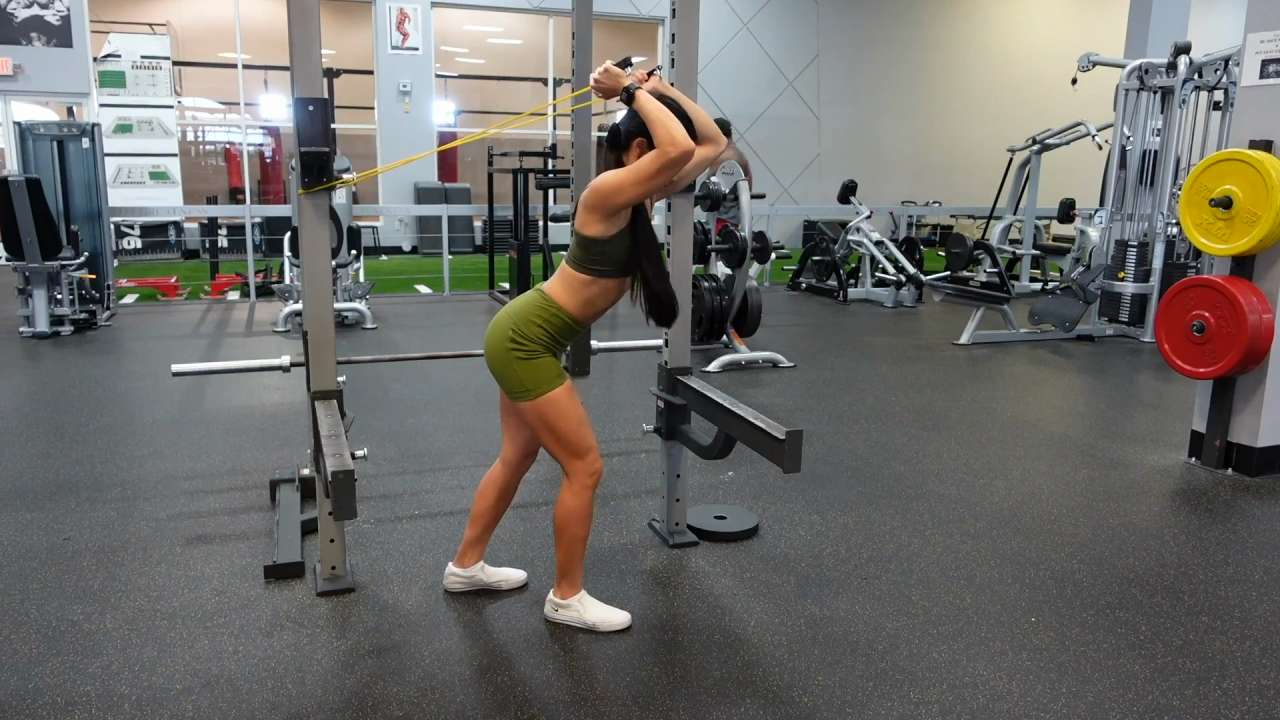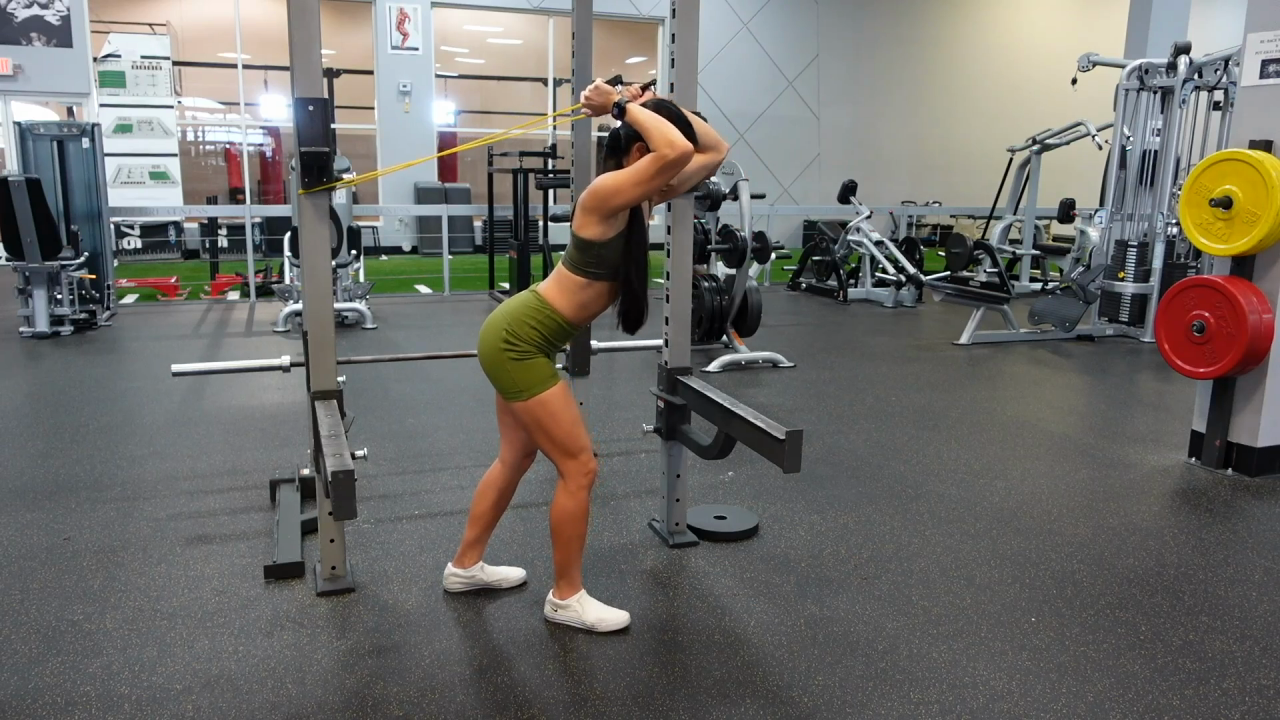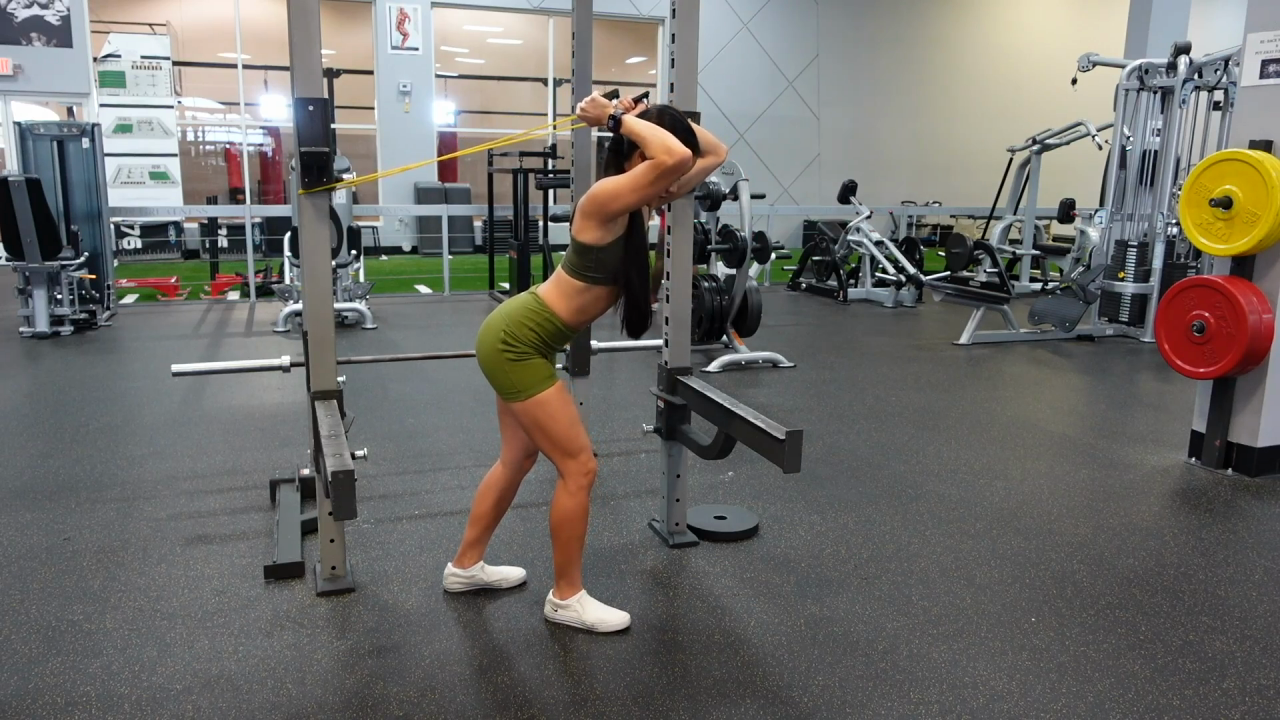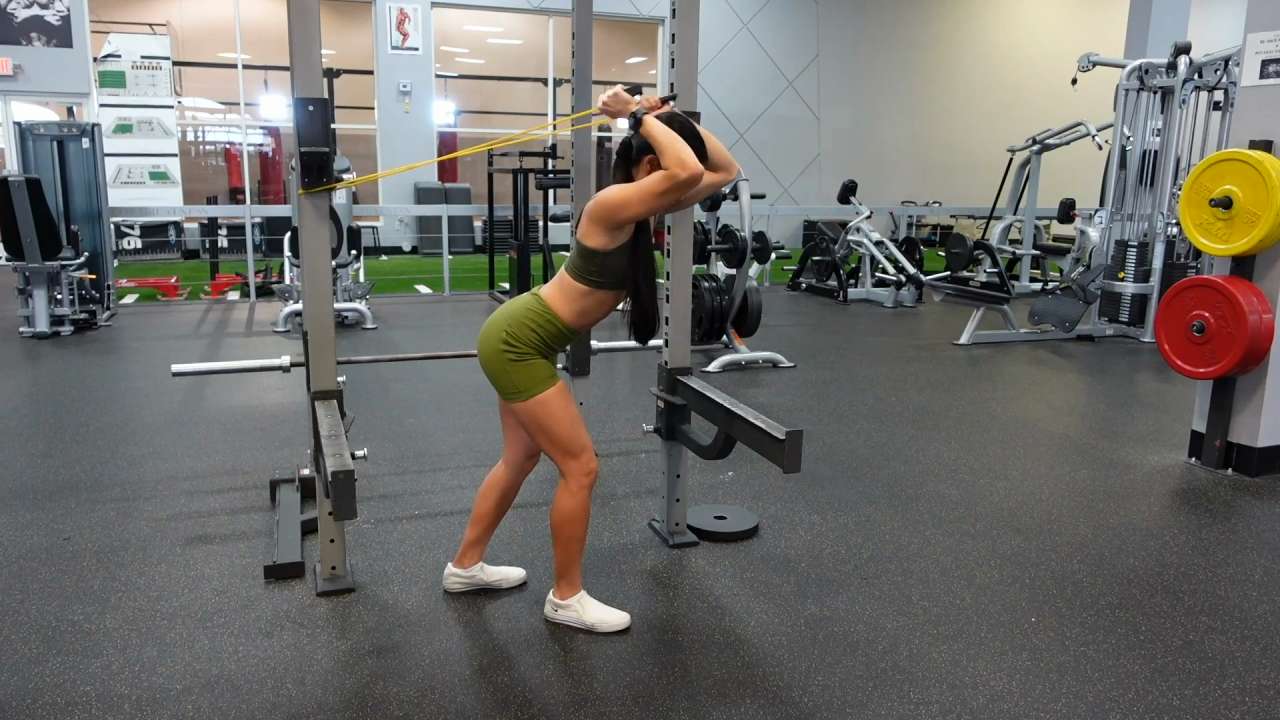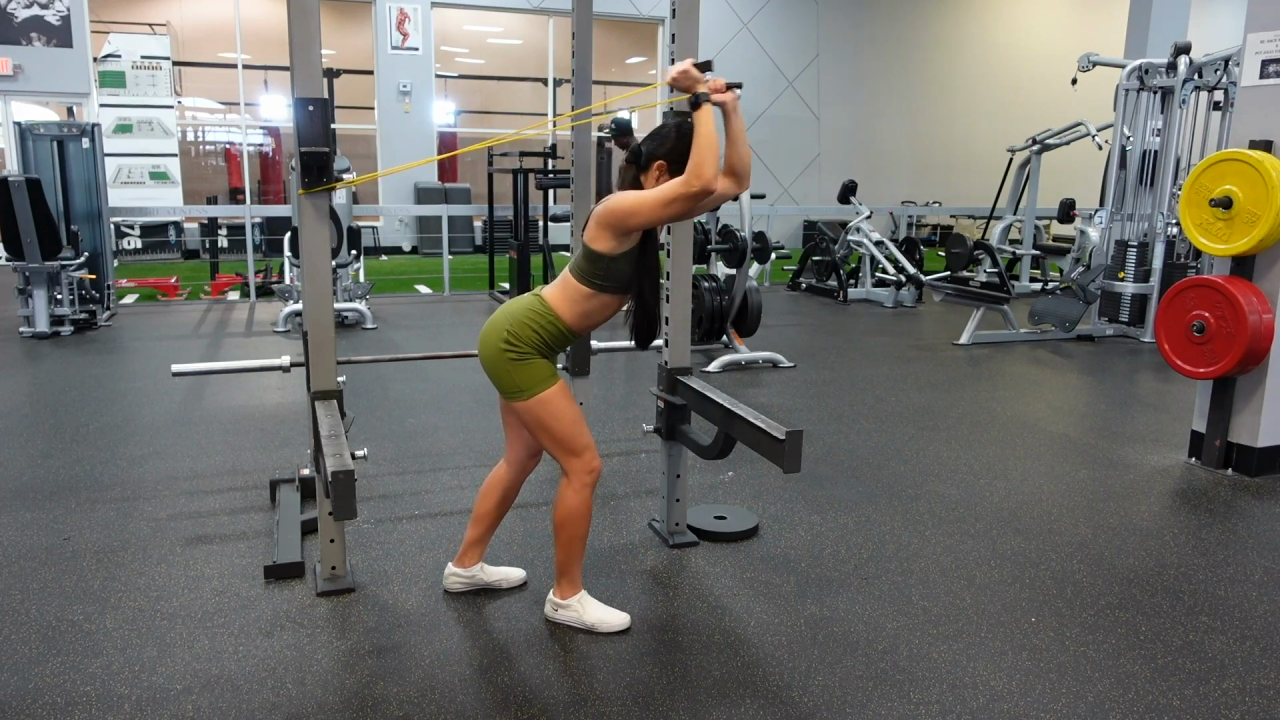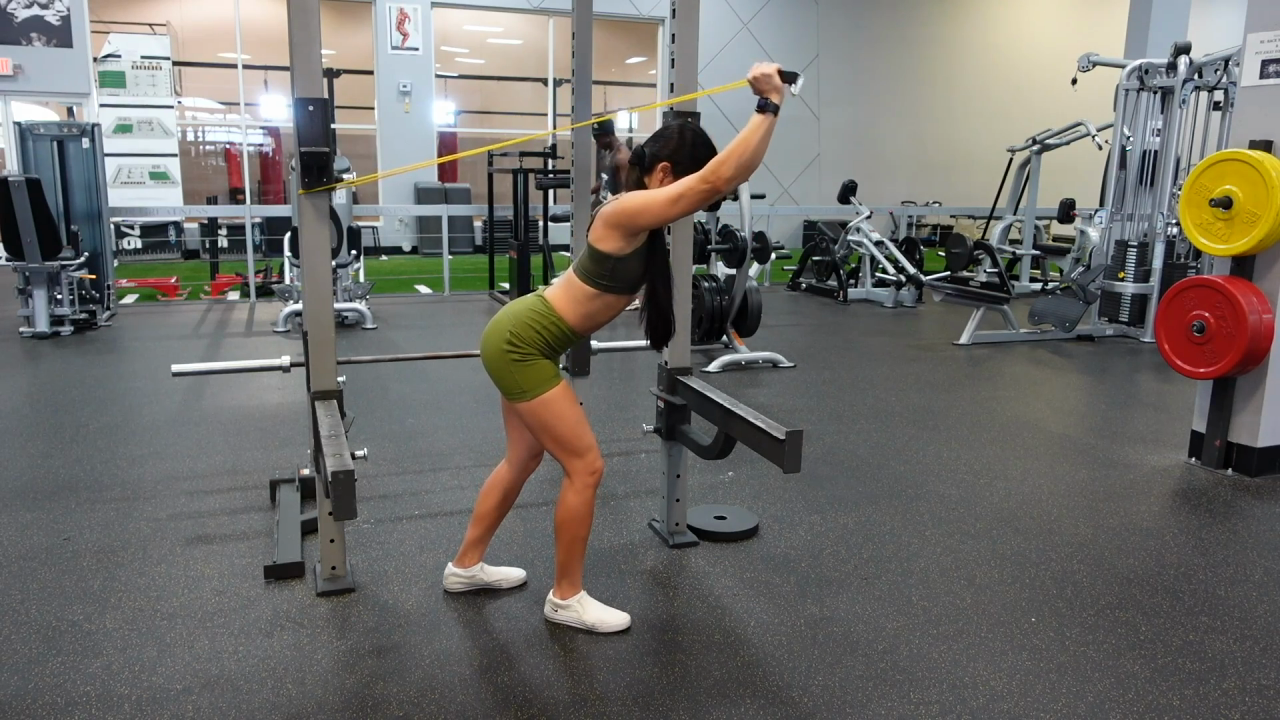
dt=0.3s
person 1, frame 1
left shoulder: (643, 194)
right shoulder: (609, 191)
left elbow: (712, 144)
right elbow: (681, 148)
left wrist: (657, 90)
right wrist: (632, 91)
left hip: (522, 333)
right hip: (525, 340)
left knee: (517, 457)
right knee: (584, 467)
left ankle: (466, 566)
right ankle: (567, 598)
person 1, frame 2
left shoulder: (640, 198)
right shoulder: (606, 194)
left elbow: (714, 150)
right elbow: (678, 150)
left wrist: (641, 104)
right wrist: (623, 105)
left hip: (517, 334)
right hip: (518, 340)
left knee: (516, 459)
right knee: (579, 468)
left ankle: (465, 566)
right ankle: (566, 597)
person 1, frame 3
left shoulder: (638, 202)
right shoulder: (605, 199)
left elbow: (714, 153)
right elbow: (676, 156)
left wrist: (631, 118)
right wrist: (617, 118)
left hip: (516, 335)
right hip: (516, 342)
left knee: (518, 457)
right knee: (579, 468)
left ankle: (465, 566)
right ankle: (566, 597)
person 1, frame 4
left shoulder: (644, 210)
right shoulder: (612, 205)
left elbow: (724, 170)
right elbow: (687, 172)
left wrist: (651, 115)
right wrist: (639, 117)
left hip: (518, 336)
right hip: (518, 343)
left knee: (520, 459)
right knee: (580, 467)
left ankle: (465, 566)
right ankle: (566, 597)
person 1, frame 5
left shoulder: (647, 208)
right shoulder: (622, 211)
left elbow: (733, 181)
right elbow: (702, 183)
left wrist: (724, 105)
right wrist: (703, 100)
left hip: (518, 336)
right hip: (518, 342)
left knee: (521, 459)
right knee: (582, 466)
left ankle: (466, 567)
right ankle: (567, 597)
person 1, frame 6
left shoulder: (648, 208)
right shoulder: (627, 212)
left elbow: (735, 174)
right elbow: (718, 179)
left wrist: (771, 108)
right wrist: (766, 104)
left hip: (522, 336)
right hip: (521, 343)
left knee: (523, 458)
right knee: (585, 466)
left ankle: (465, 566)
right ankle: (567, 597)
